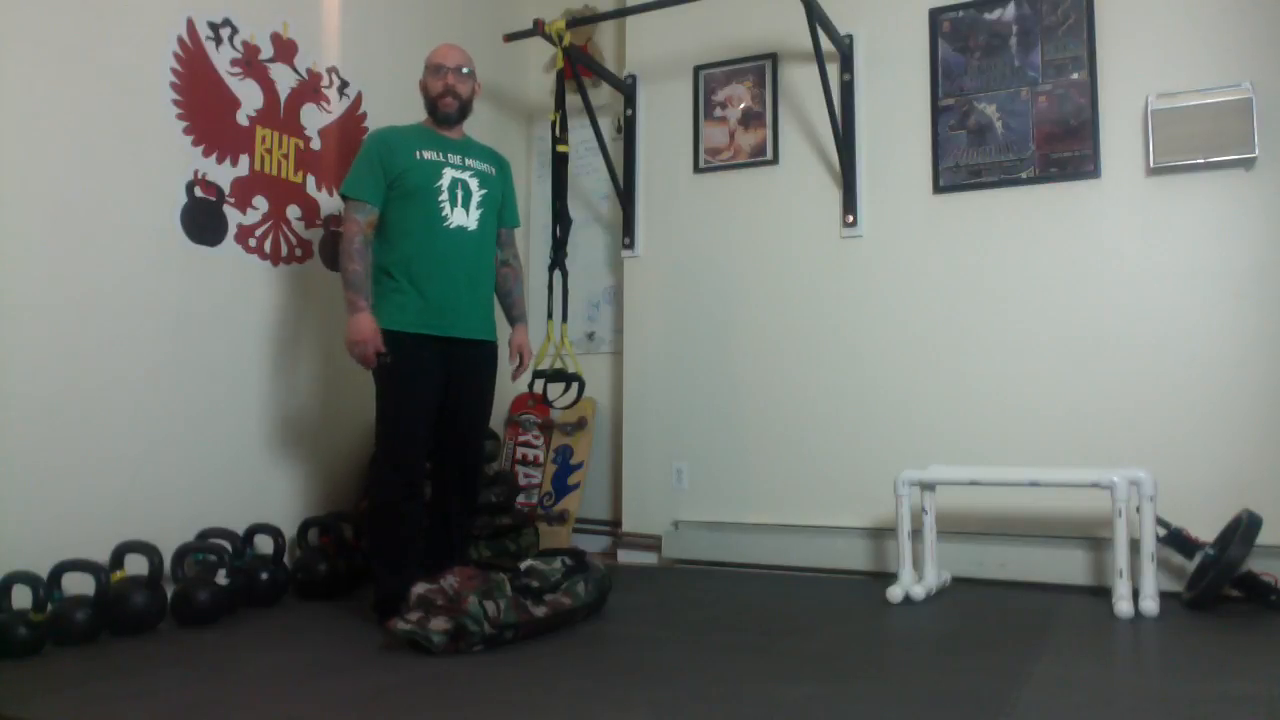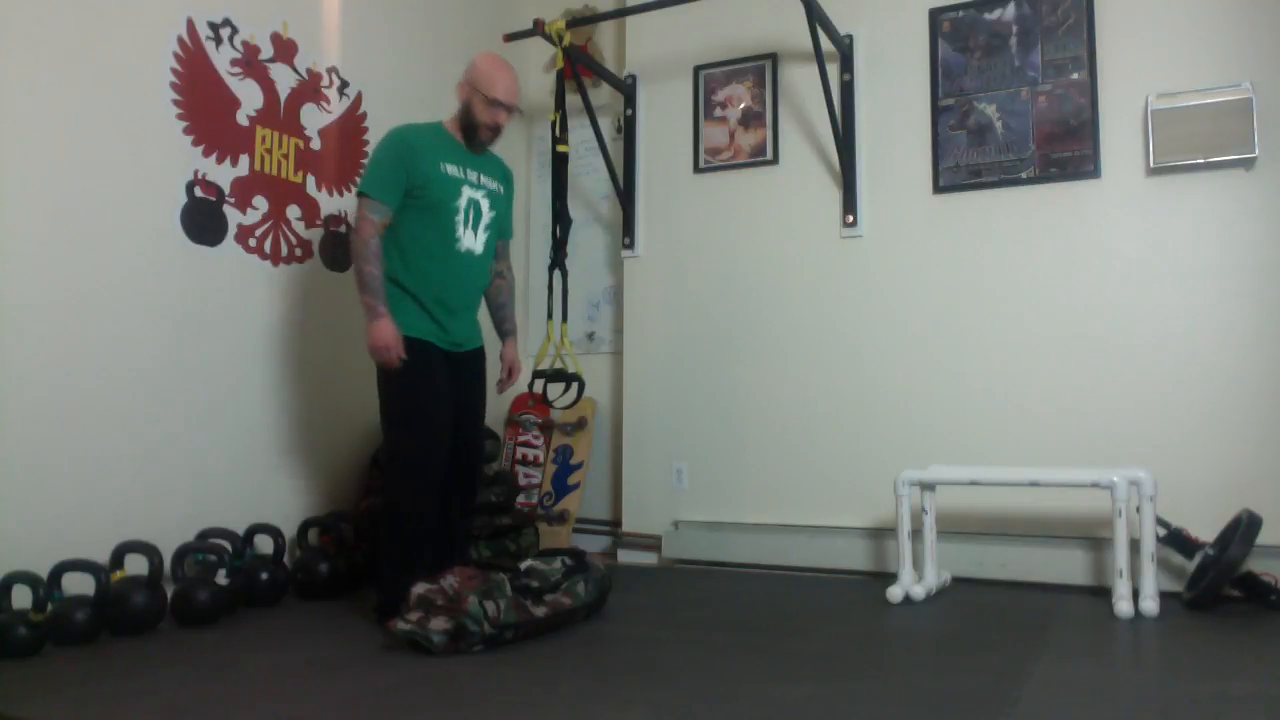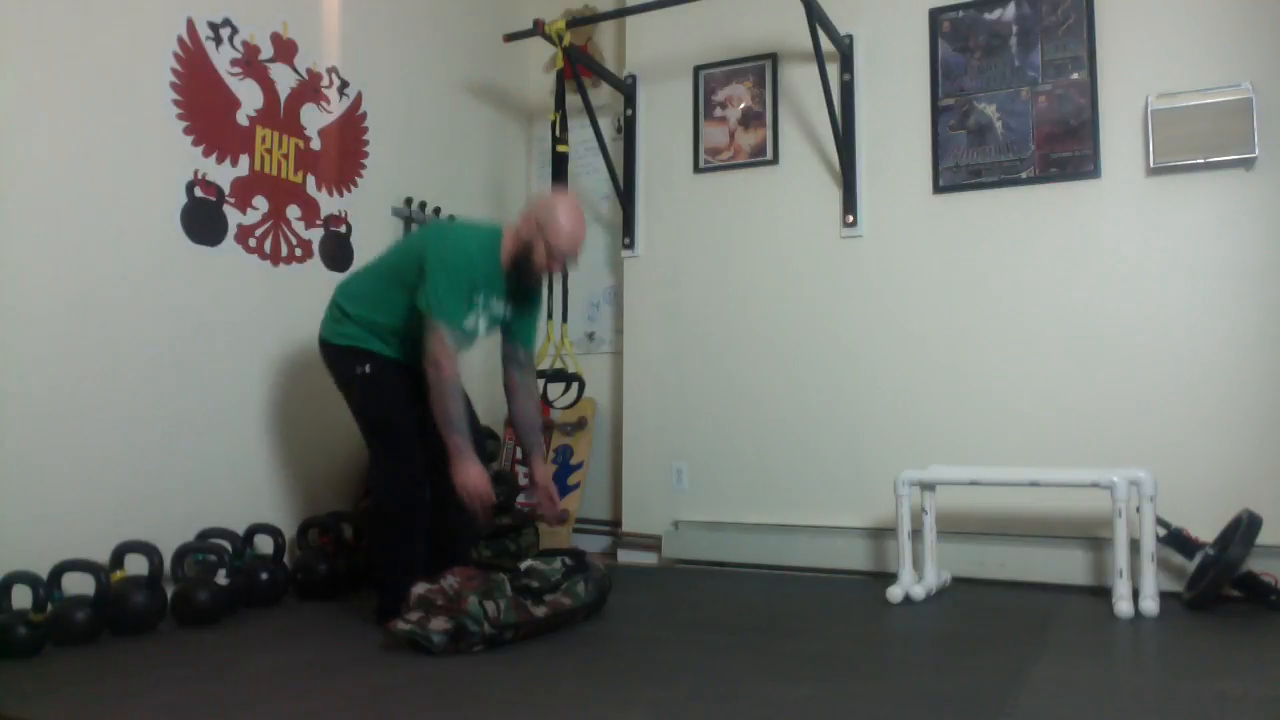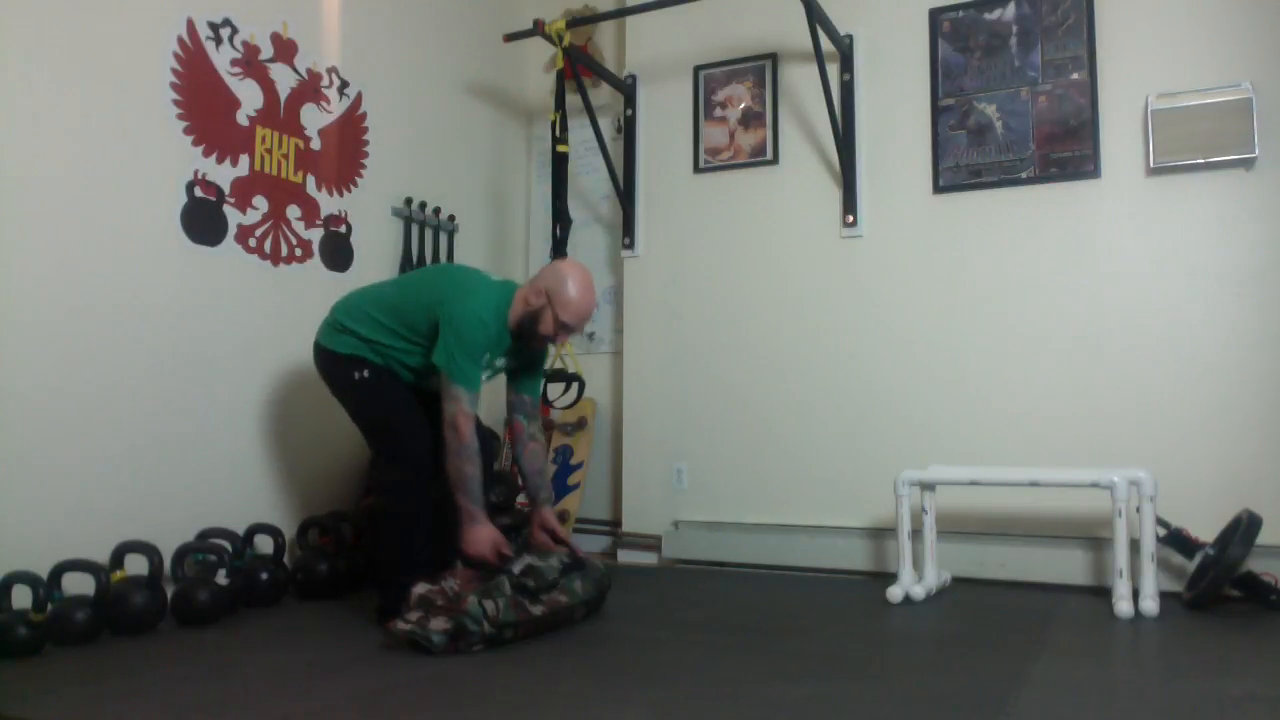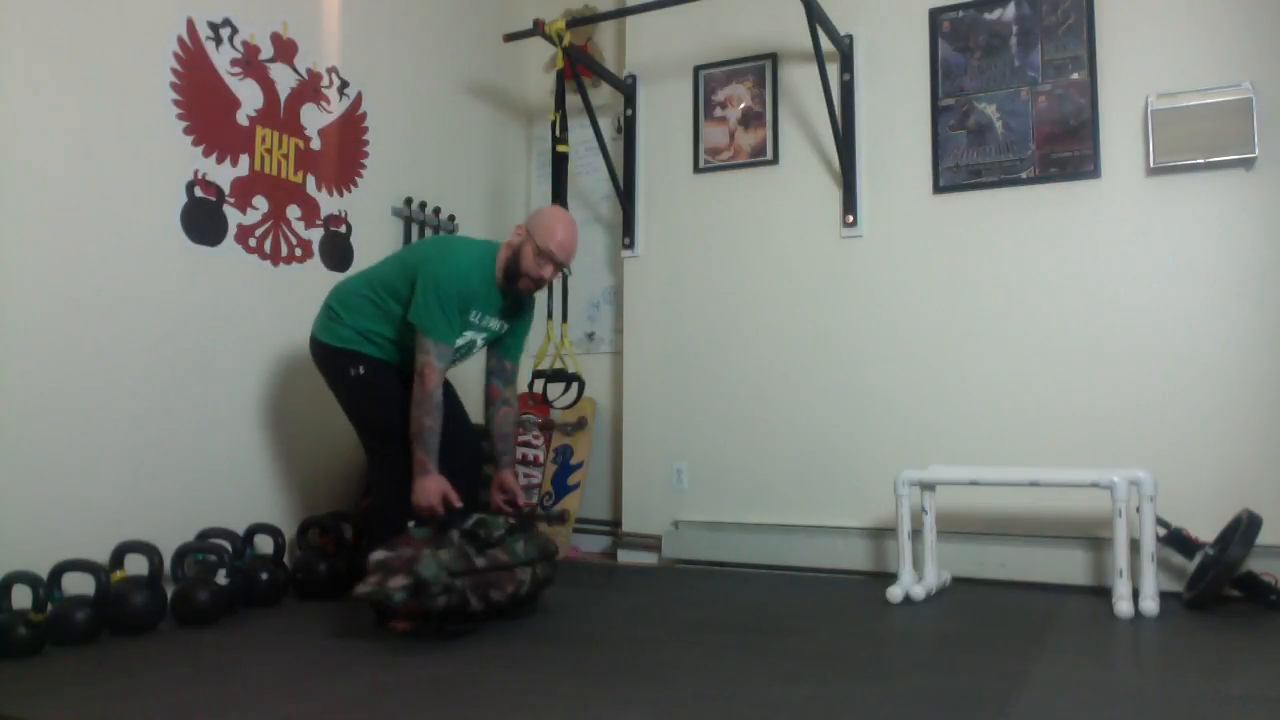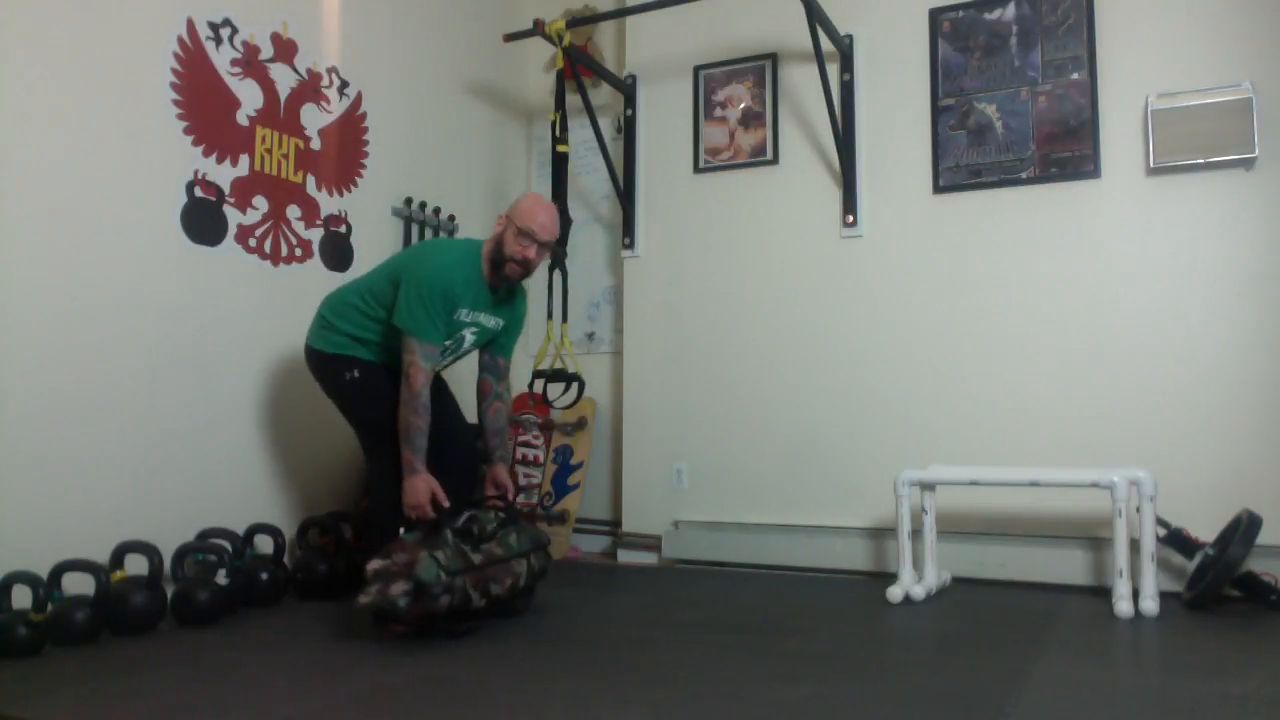
dt=0.5s
person 1, frame 1
left shoulder: (494, 164)
right shoulder: (390, 145)
left elbow: (505, 251)
right elbow: (357, 229)
left wrist: (519, 322)
right wrist: (359, 308)
left hip: (476, 337)
right hip: (408, 332)
left knee: (462, 465)
right knee: (401, 466)
right ankle: (396, 597)
person 1, frame 2
left shoulder: (499, 175)
right shoulder: (409, 145)
right elbow: (368, 229)
left wrist: (509, 336)
right wrist: (378, 314)
left hip: (464, 341)
right hip: (410, 335)
left knee: (463, 465)
right knee: (419, 463)
right ankle: (400, 598)
person 1, frame 3
left shoulder: (525, 284)
right shoulder: (460, 252)
left elbow: (521, 375)
right elbow: (441, 359)
left wrist: (537, 461)
right wrist: (462, 456)
left hip: (408, 350)
right hip: (358, 340)
left knee: (459, 454)
right knee: (406, 463)
right ankle: (398, 604)
person 1, frame 4
left shoulder: (530, 336)
right shoulder: (473, 311)
left elbow: (526, 425)
right elbow: (460, 423)
left wrist: (542, 505)
right wrist: (475, 520)
left hip: (409, 363)
right hip: (353, 349)
left knee: (467, 461)
right knee: (414, 460)
right ankle: (400, 604)
person 1, frame 5
left shoulder: (520, 304)
right shoulder: (456, 269)
left elbow: (502, 387)
right elbow: (429, 378)
left wrist: (505, 468)
right wrist: (426, 472)
left hip: (404, 352)
right hip: (350, 341)
left knee: (463, 454)
right knee: (400, 464)
person 1, frame 6
left shoulder: (513, 301)
right shoulder: (441, 270)
left elbow: (495, 384)
right elbow: (416, 378)
left wrist: (498, 462)
right wrist: (414, 472)
left hip: (400, 356)
right hip: (345, 346)
left knee: (460, 453)
right knee: (396, 462)
